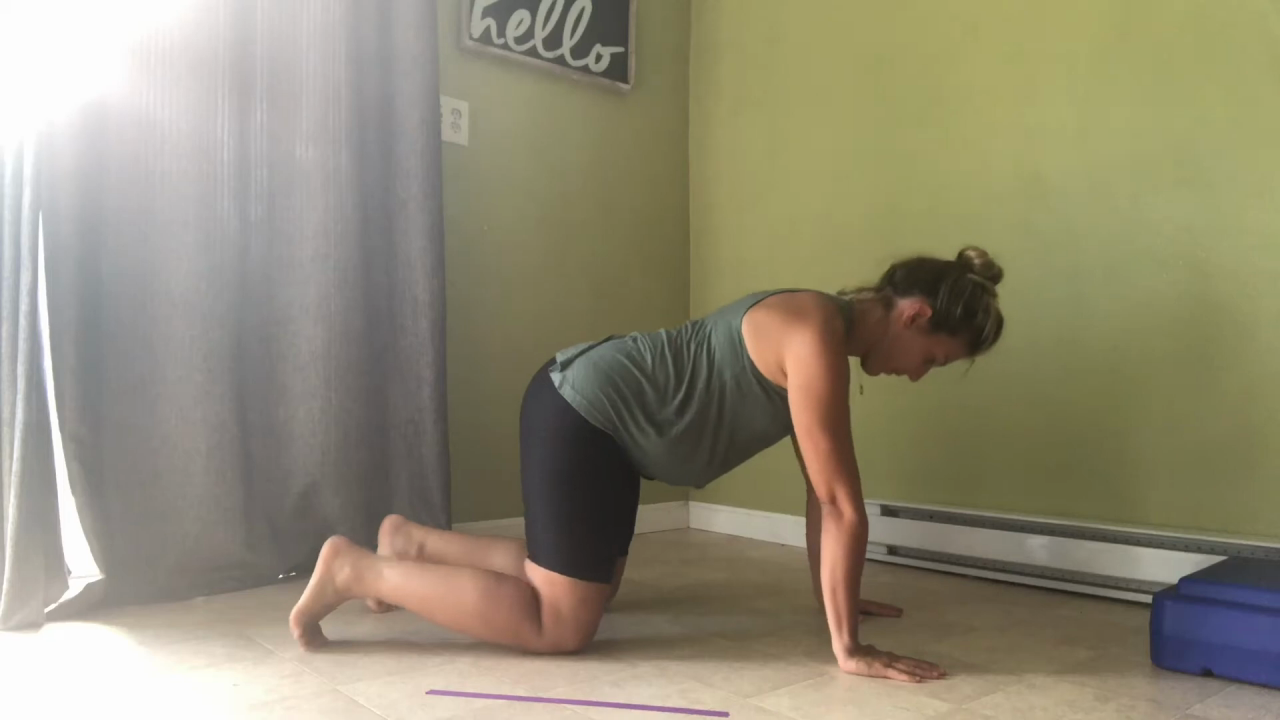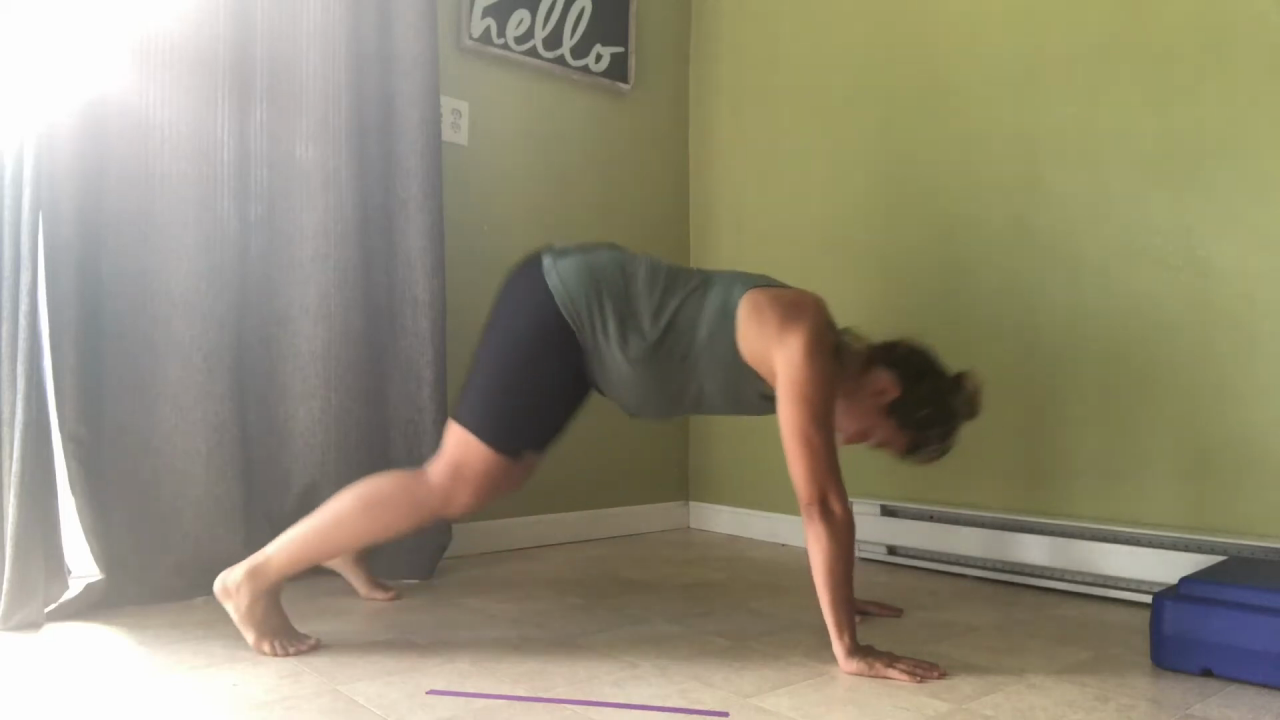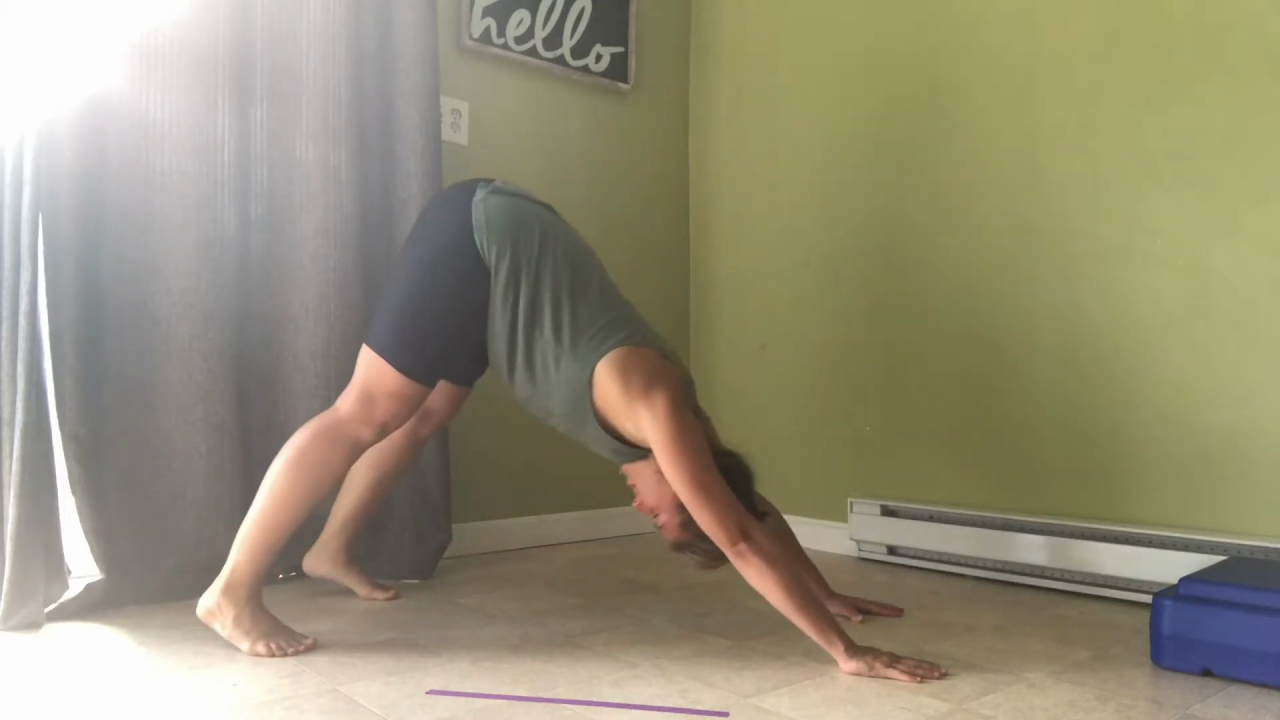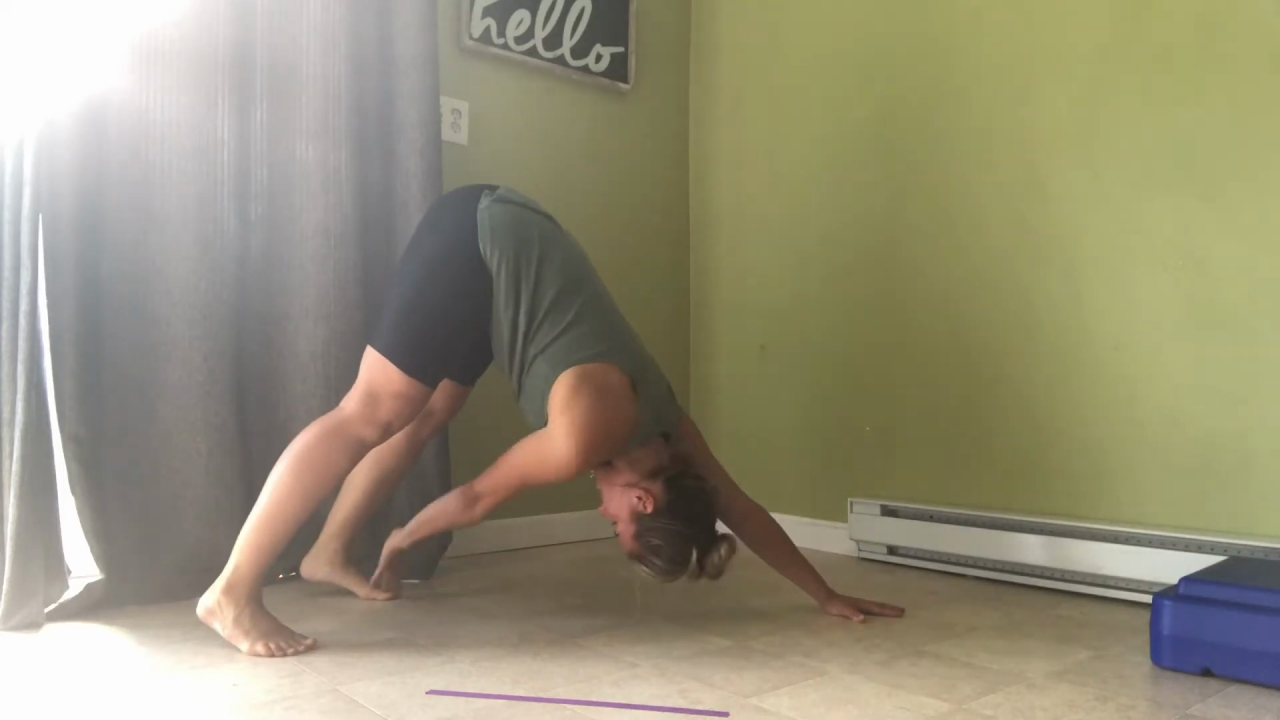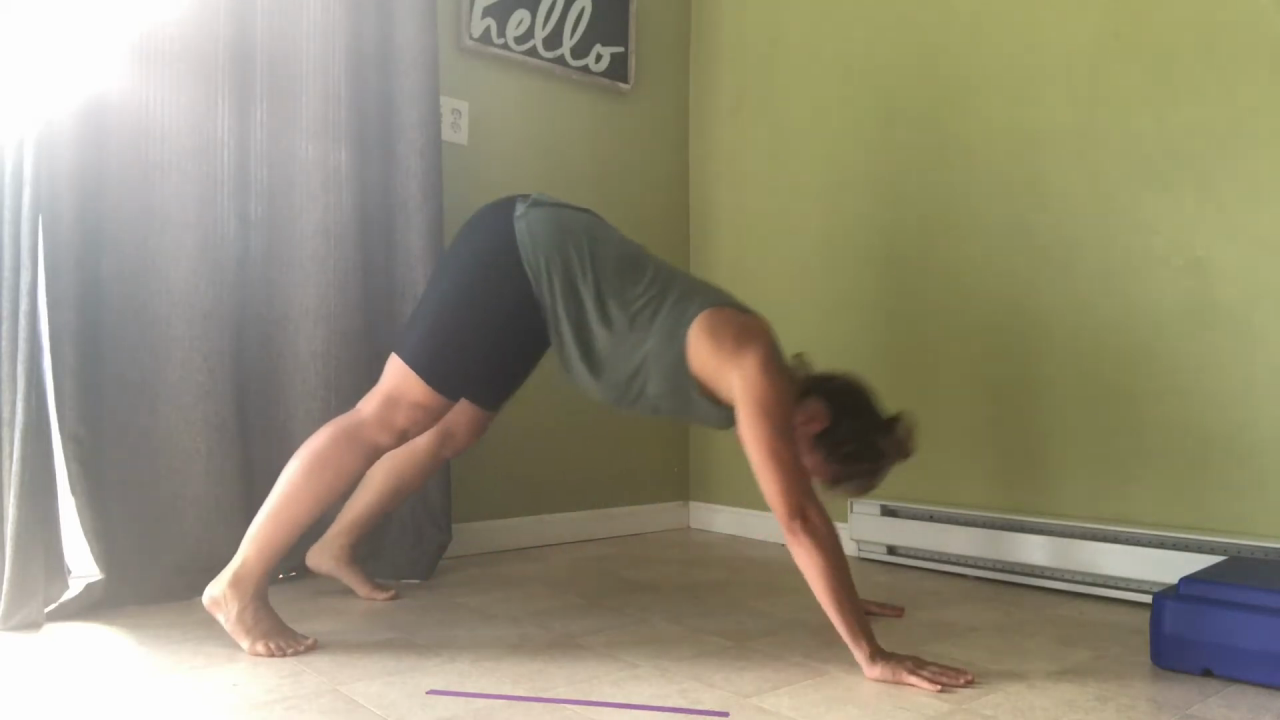
dt=1s
person 1, frame 1
left shoulder: (823, 329)
right shoulder: (818, 335)
left elbow: (820, 491)
right elbow: (841, 504)
left wrist: (833, 593)
right wrist: (848, 646)
left hip: (597, 417)
right hip: (580, 412)
left knee: (584, 579)
right knee: (560, 625)
left ankle: (412, 541)
right ankle: (356, 569)
person 1, frame 2
left shoulder: (811, 357)
right shoulder: (807, 342)
left elbow: (819, 502)
right elbow: (822, 505)
left wrist: (838, 597)
right wrist: (848, 648)
left hip: (579, 314)
right hip: (565, 304)
left knee: (494, 473)
right knee: (454, 483)
left ankle: (343, 542)
right ankle: (254, 578)
person 1, frame 3
left shoulder: (670, 416)
right shoulder: (654, 408)
left elbow: (754, 518)
right elbow: (741, 539)
left wrist: (827, 597)
right wrist: (843, 650)
left hip: (496, 245)
right hip: (476, 237)
left knee: (425, 414)
right knee: (365, 415)
left ankle: (332, 550)
right ankle: (232, 592)
person 1, frame 4
left shoulder: (667, 429)
right shoulder: (589, 434)
left elbow: (740, 507)
right elbow: (479, 496)
left wrist: (826, 595)
right wrist: (399, 540)
left hip: (500, 244)
right hip: (477, 239)
left knee: (426, 414)
right knee: (368, 416)
left ankle: (329, 553)
right ankle: (232, 592)
person 1, frame 5
left shoulder: (770, 384)
right shoulder: (757, 374)
left elbow: (801, 512)
right elbow: (799, 520)
left wrist: (844, 602)
right wrist: (869, 653)
left hip: (537, 263)
right hip: (517, 254)
left knee: (452, 429)
right knee: (387, 418)
left ankle: (336, 548)
right ankle: (238, 587)
